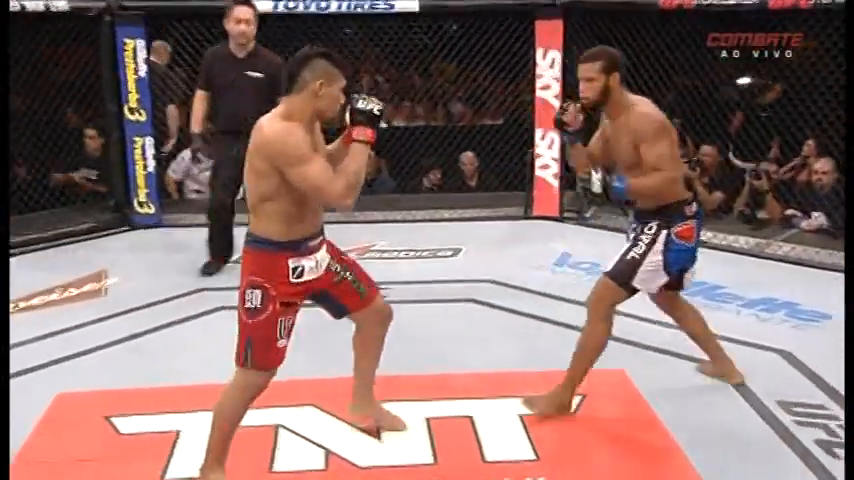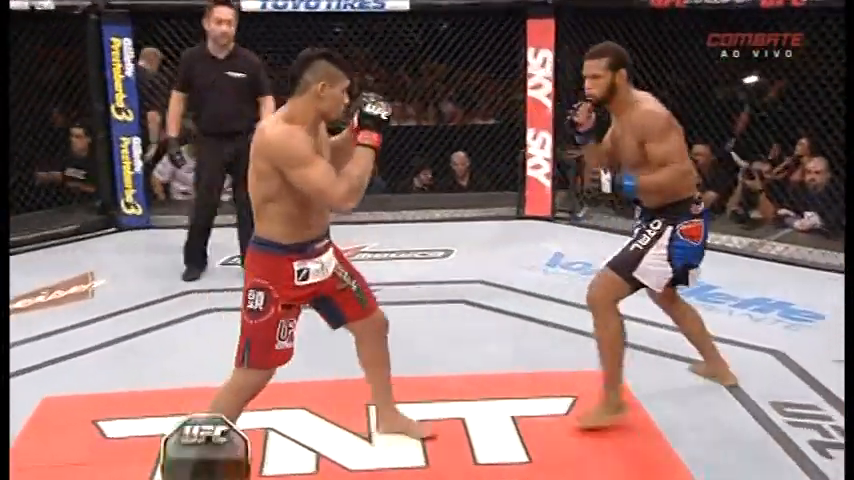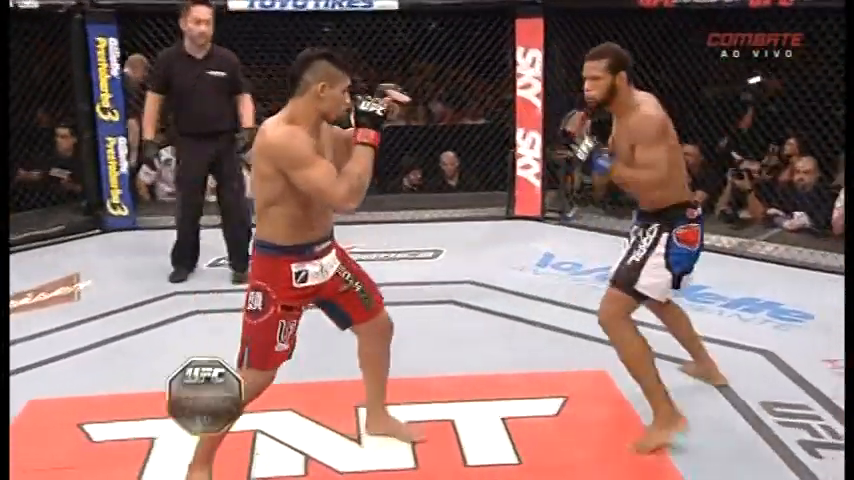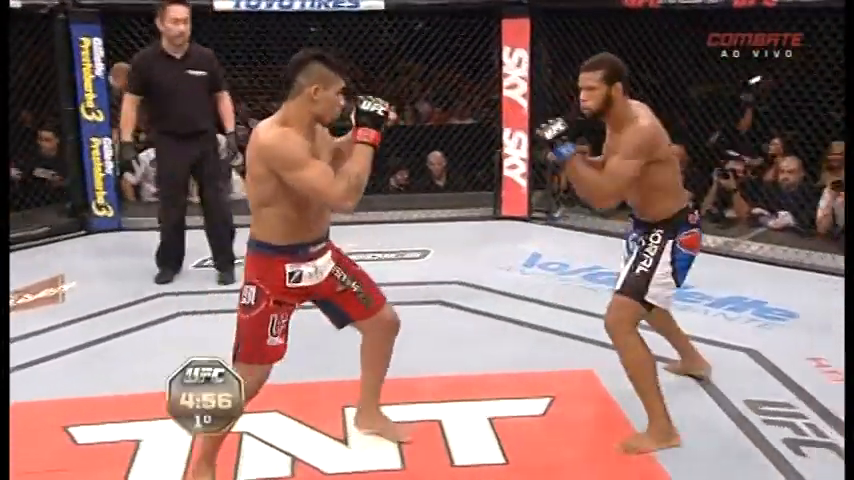
dt=0.1s
person 1, frame 1
left shoulder: (305, 126)
right shoulder: (279, 134)
left elbow: (323, 165)
right elbow: (338, 195)
left wrist: (356, 132)
right wrist: (363, 134)
left hip: (313, 250)
right hip: (273, 263)
left knee: (376, 311)
right knee: (254, 376)
left ankle: (365, 406)
person 1, frame 2
left shoulder: (313, 125)
right shoulder: (280, 137)
left elbow: (330, 158)
right elbow: (343, 198)
left wrist: (359, 128)
right wrist: (370, 136)
left hip: (320, 251)
right hip: (278, 265)
left knee: (373, 325)
right knee: (252, 376)
left ankle: (387, 415)
person 1, frame 3
left shoulder: (320, 126)
right shoulder: (280, 138)
left elbow: (343, 149)
right elbow: (346, 198)
left wrist: (378, 110)
right wrist: (369, 133)
left hip: (324, 254)
right hip: (279, 267)
left knee: (378, 326)
right knee: (254, 379)
left ankle: (377, 417)
person 1, frame 4
left shoulder: (314, 128)
right shoulder: (273, 140)
left elbow: (334, 159)
right elbow: (343, 197)
left wrist: (362, 131)
right wrist: (368, 134)
left hip: (320, 254)
right hip: (274, 266)
left knee: (384, 323)
right knee: (249, 377)
left ankle: (369, 415)
person 2, frame 1
left shoulder: (645, 119)
right shoulder: (613, 115)
left elbow: (672, 180)
right elbow: (590, 165)
left wrist: (619, 187)
right wrist: (573, 134)
left hip: (669, 224)
right hip: (658, 220)
left knee: (600, 302)
right knee: (668, 297)
left ankle: (562, 397)
right ankle: (723, 364)
person 2, frame 2
left shoulder: (649, 116)
right shoulder: (621, 112)
left elbow: (682, 175)
right elbow: (605, 165)
left wrist: (627, 184)
right wrist: (585, 135)
left hip: (675, 221)
right hip: (659, 216)
left knee: (600, 295)
right knee: (665, 296)
left ankle: (611, 402)
right ankle: (717, 366)
person 2, frame 3
left shoulder: (647, 118)
right shoulder: (625, 109)
left elbow: (656, 182)
right elbow: (627, 161)
left wrist: (603, 162)
right wrist: (593, 153)
left hip: (671, 226)
right hip: (655, 220)
left knee: (613, 315)
right knee: (654, 297)
left ankle: (667, 417)
right ankle: (706, 366)
person 2, frame 4
left shoulder: (641, 130)
right shoulder: (618, 116)
left elbow: (604, 197)
right elbow: (607, 172)
left wrist: (565, 150)
right wrist: (572, 152)
left hip: (670, 232)
right hip: (649, 224)
left knee: (619, 322)
right knee: (640, 300)
left ankle: (661, 428)
right ankle: (693, 360)
person 3, frame 1
left shoulder: (270, 62)
right shoulder: (213, 58)
right elbow: (202, 96)
right wrist: (196, 135)
right hip: (226, 141)
right knee: (218, 203)
right ankle: (218, 254)
person 3, frame 2
left shoulder: (250, 62)
right shoulder: (191, 59)
left elbow: (266, 100)
right elbow: (178, 98)
right wrist: (172, 139)
left hip: (244, 142)
right hip: (209, 142)
left knee: (249, 205)
right knee: (203, 206)
right ankle: (195, 261)
person 3, frame 3
left shoulder: (228, 60)
right shoulder: (168, 60)
left elbow: (243, 98)
right elbow: (153, 101)
left wrist: (247, 131)
right wrist: (149, 141)
left hip: (226, 142)
right hip: (190, 144)
left knee: (235, 205)
right knee: (189, 207)
left ankle: (240, 263)
right ankle: (184, 262)
person 3, frame 4
left shoulder: (206, 58)
right shoulder: (145, 60)
left elbow: (221, 96)
right elbow: (131, 102)
left wrist: (231, 133)
right wrist: (126, 143)
left hip: (206, 142)
right hip: (170, 145)
left knee: (217, 205)
right knee: (170, 208)
left ankle: (225, 264)
right ankle: (168, 263)
